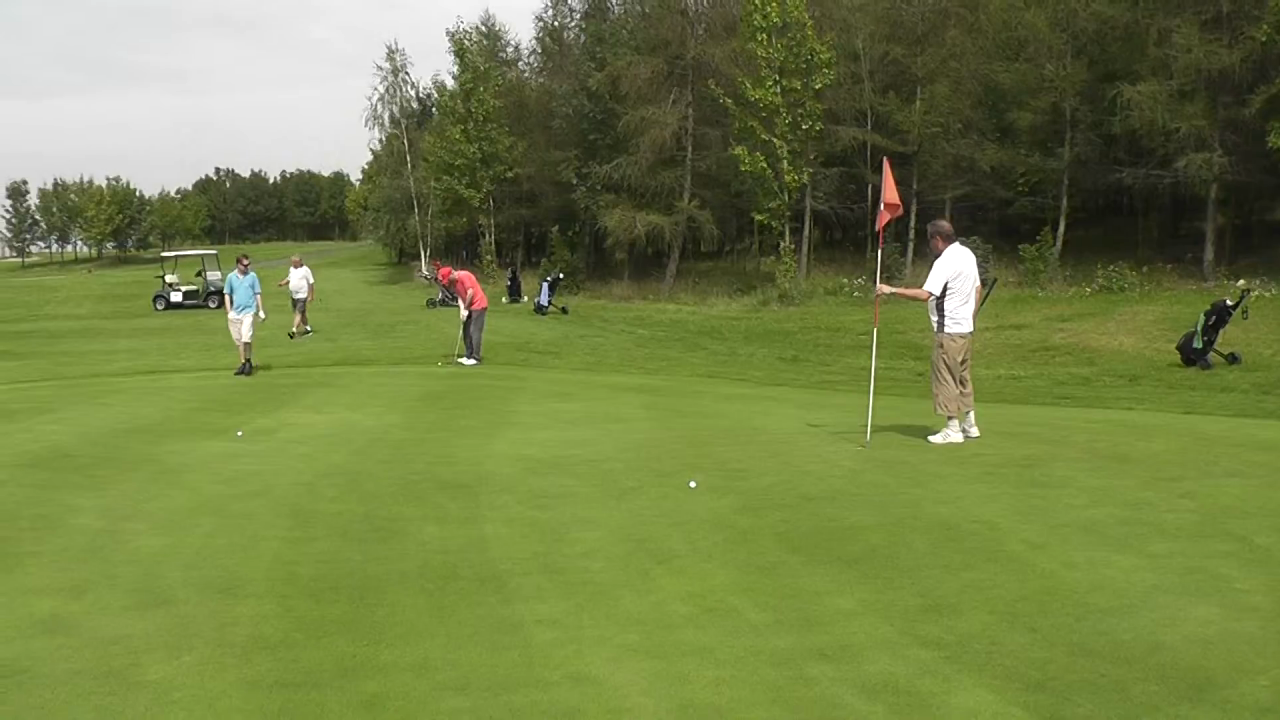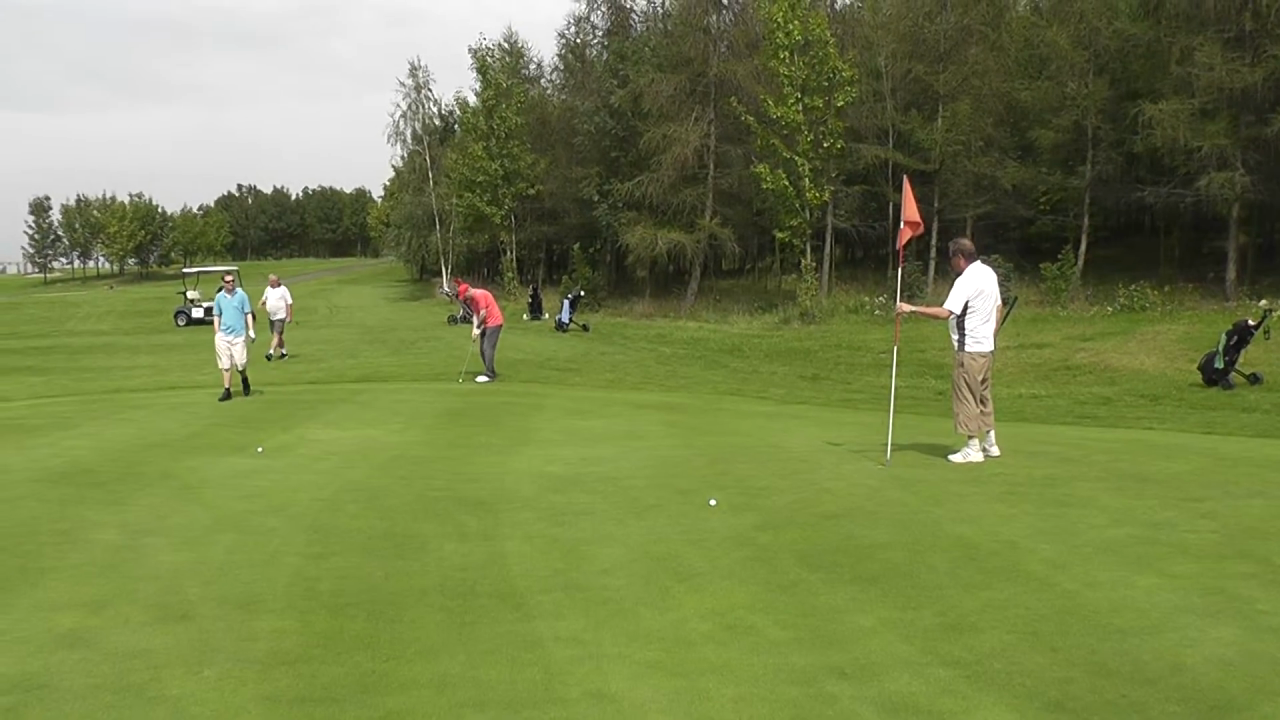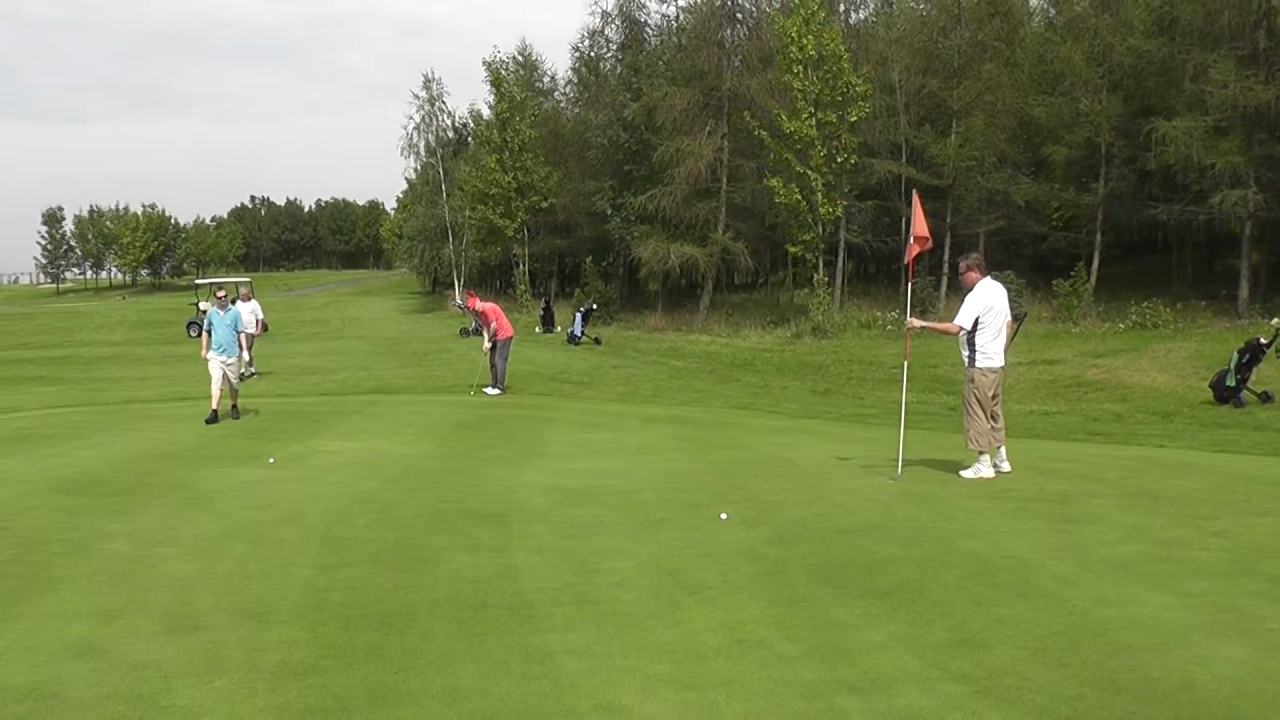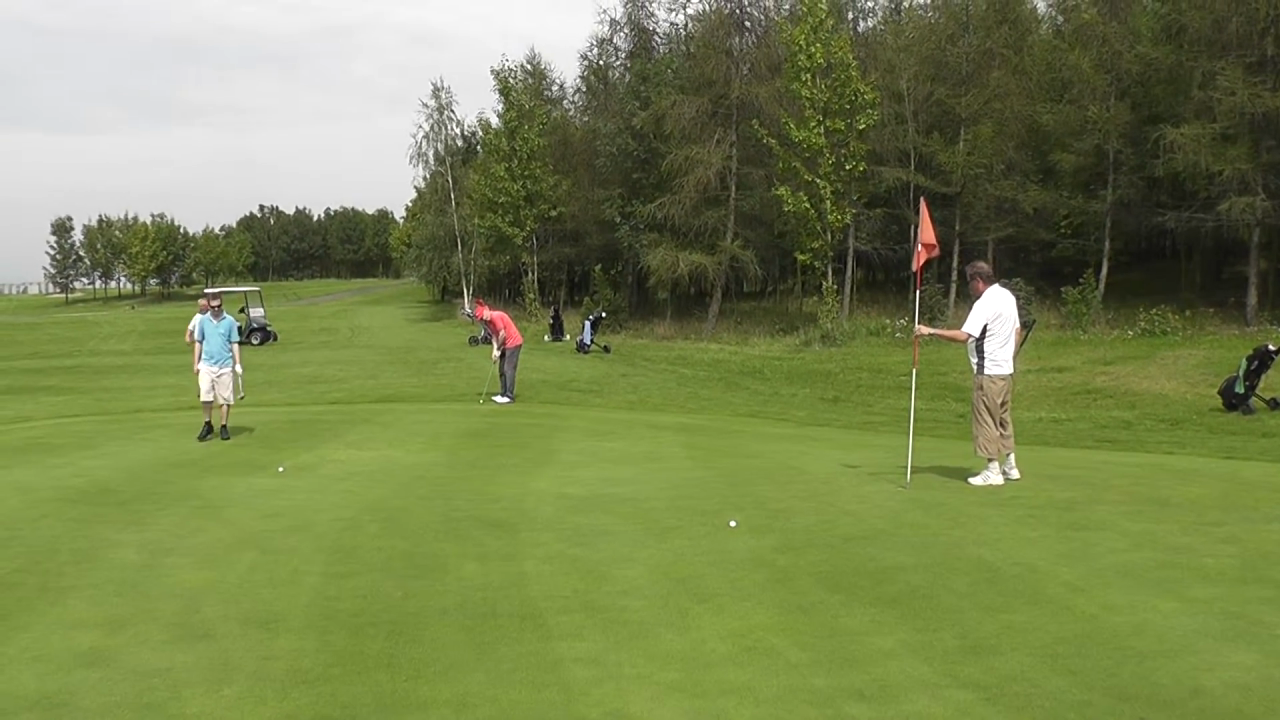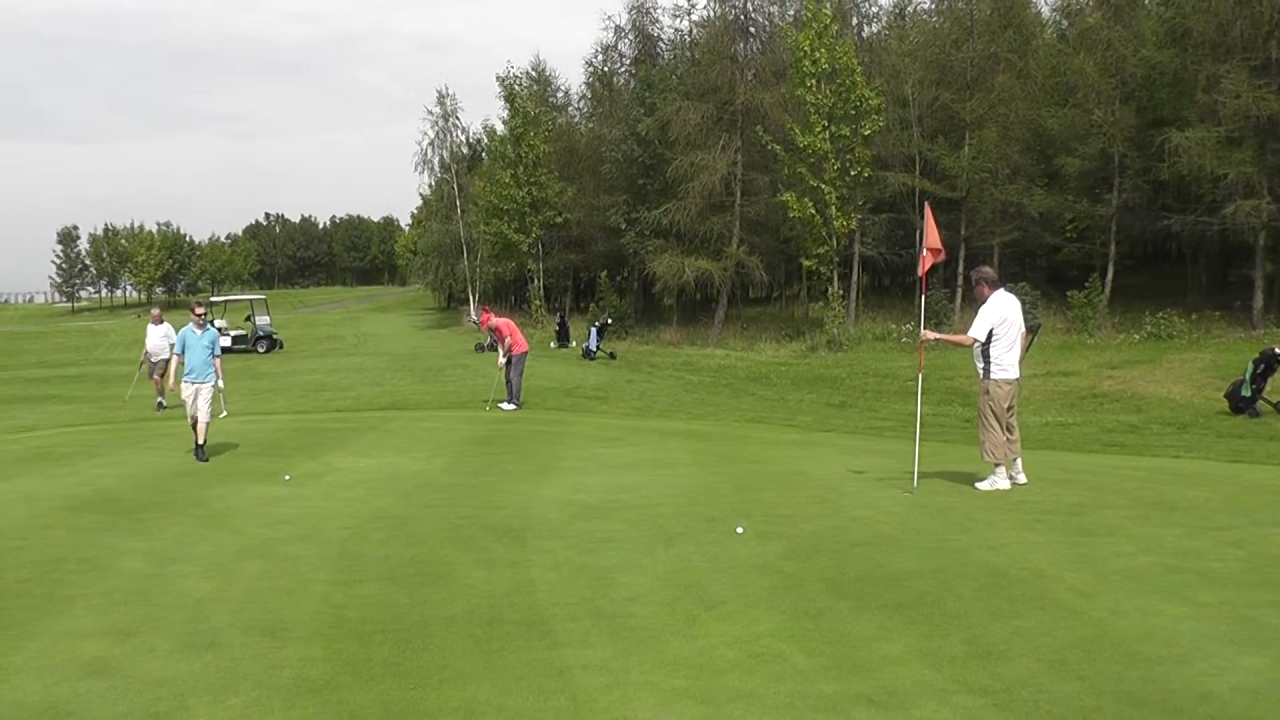
dt=1s
person 1, frame 1
left shoulder: (945, 262)
right shoulder: (967, 254)
left elbow: (924, 294)
right elbow: (977, 289)
left wrist: (892, 290)
left hip: (949, 330)
right hip: (965, 327)
left knee: (946, 378)
right knee: (962, 376)
left ankle: (953, 429)
right ankle: (969, 424)
person 1, frame 2
left shoulder: (966, 280)
right shoulder: (989, 273)
left elbow: (945, 313)
right elbow: (998, 307)
left wrist: (912, 309)
left hip: (969, 349)
right hip: (986, 346)
left knee: (966, 397)
right knee: (983, 395)
left ankle: (973, 448)
right ankle: (989, 443)
person 1, frame 3
left shoulder: (978, 296)
right shoulder: (999, 289)
left elbow: (955, 328)
right elbow: (1008, 323)
left wrist: (923, 324)
left hip: (980, 364)
right hip: (996, 362)
left knee: (977, 413)
right knee: (994, 411)
left ankle: (984, 463)
right ankle: (1000, 459)
person 1, frame 4
left shoulder: (985, 303)
right shoulder: (1007, 296)
left elbow: (963, 336)
right elbow: (1017, 331)
left wrist: (931, 331)
left hip: (988, 372)
right hip: (1005, 369)
left knee: (986, 420)
right knee: (1003, 418)
left ankle: (993, 471)
right ankle: (1009, 466)
person 1, frame 5
left shoulder: (991, 308)
right shoulder: (1012, 301)
left elbow: (969, 340)
right elbow: (1022, 335)
left wrist: (937, 336)
left hip: (994, 376)
right hip: (1011, 373)
left knee: (992, 425)
right knee: (1009, 423)
left ankle: (1000, 476)
right ankle: (1016, 470)
